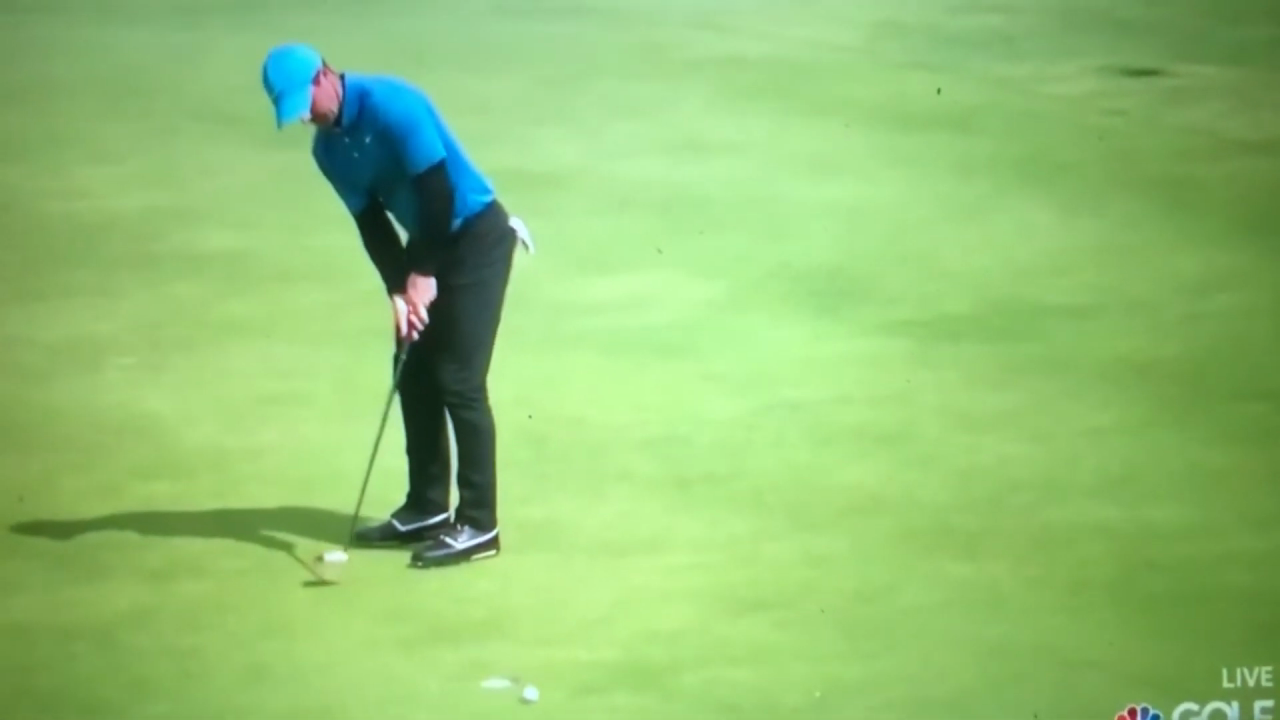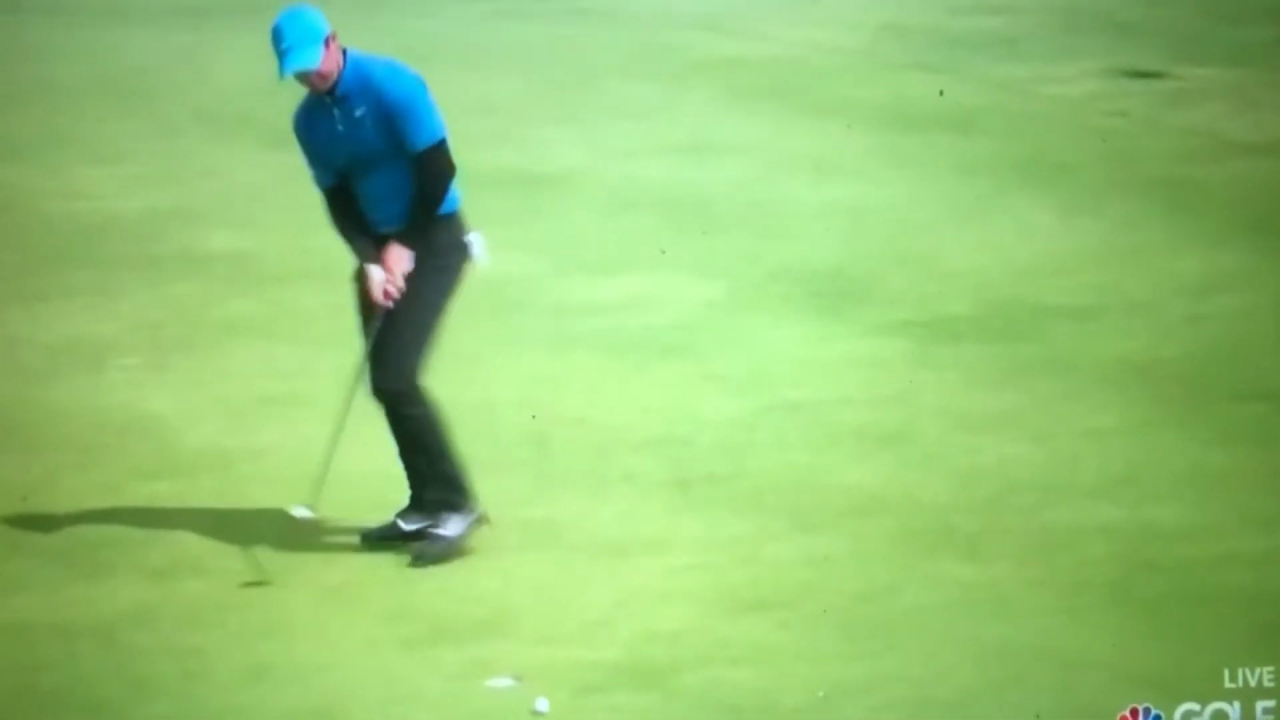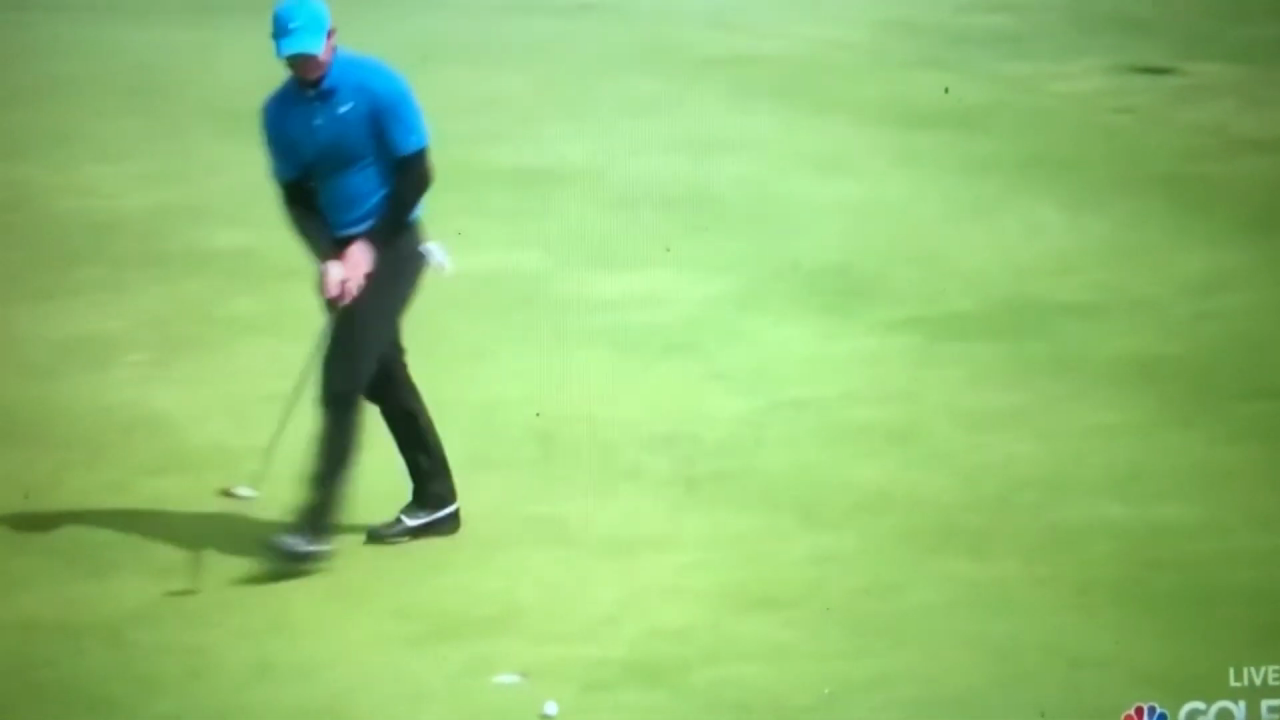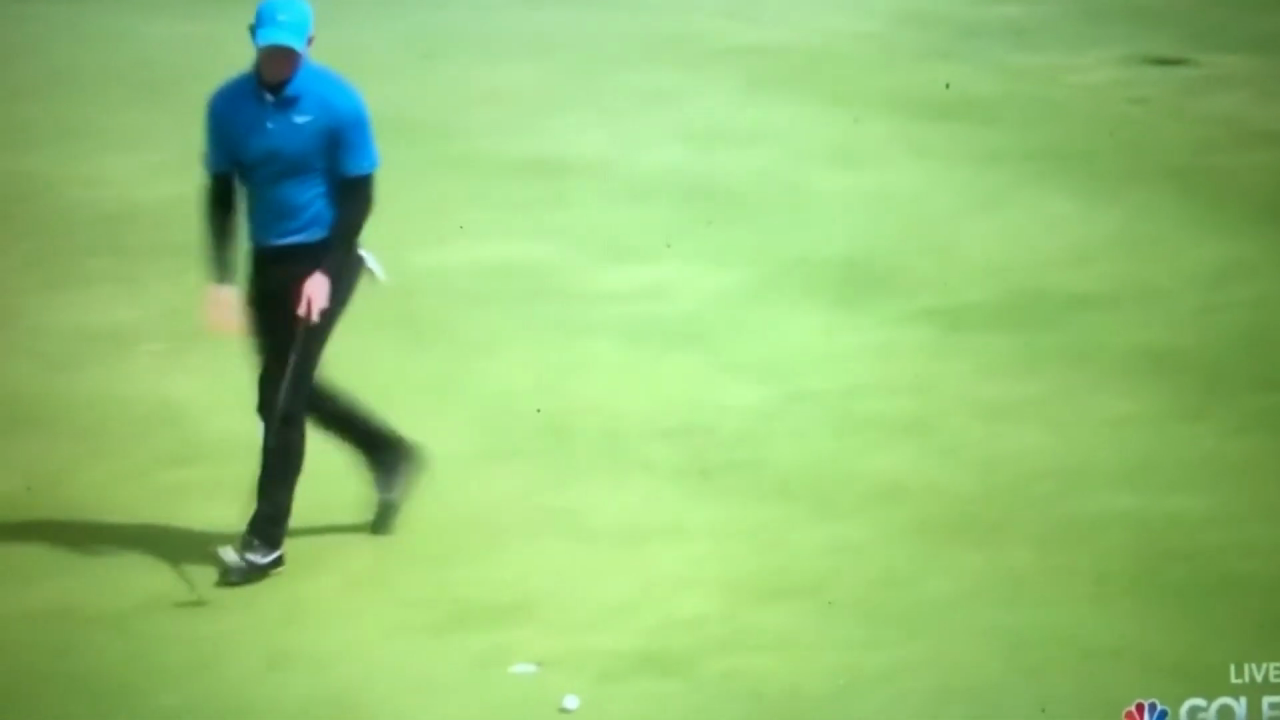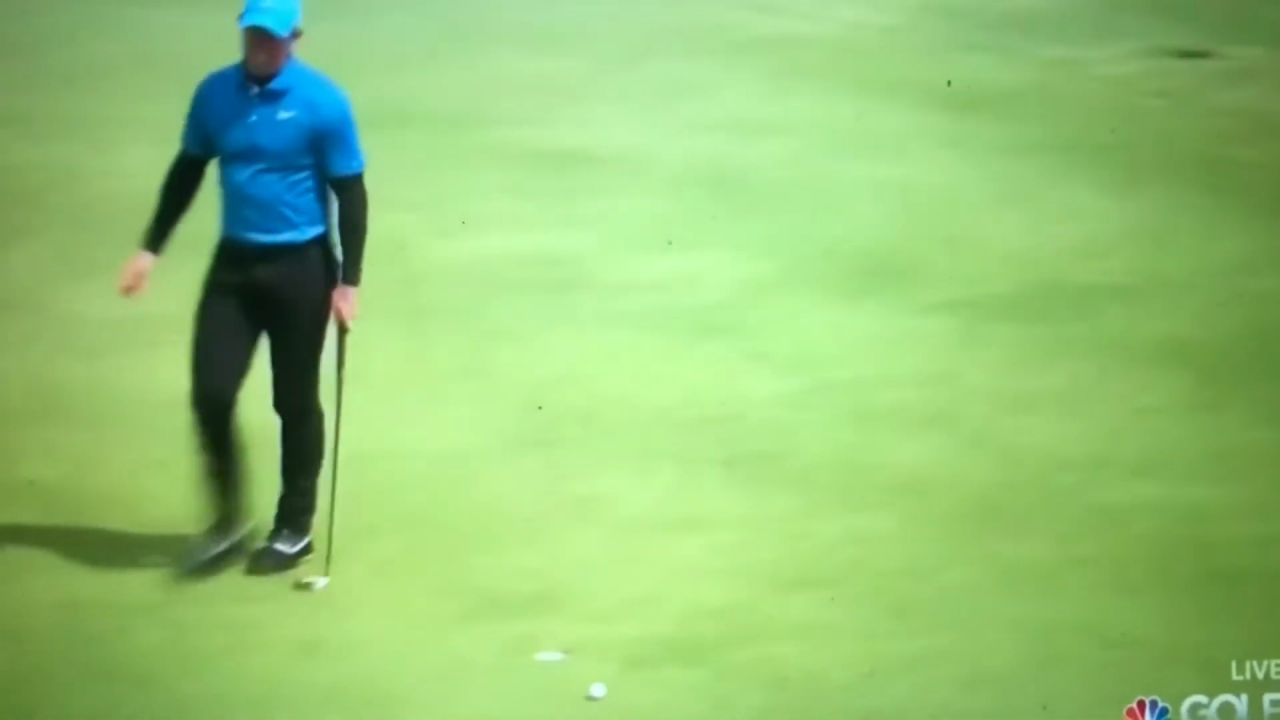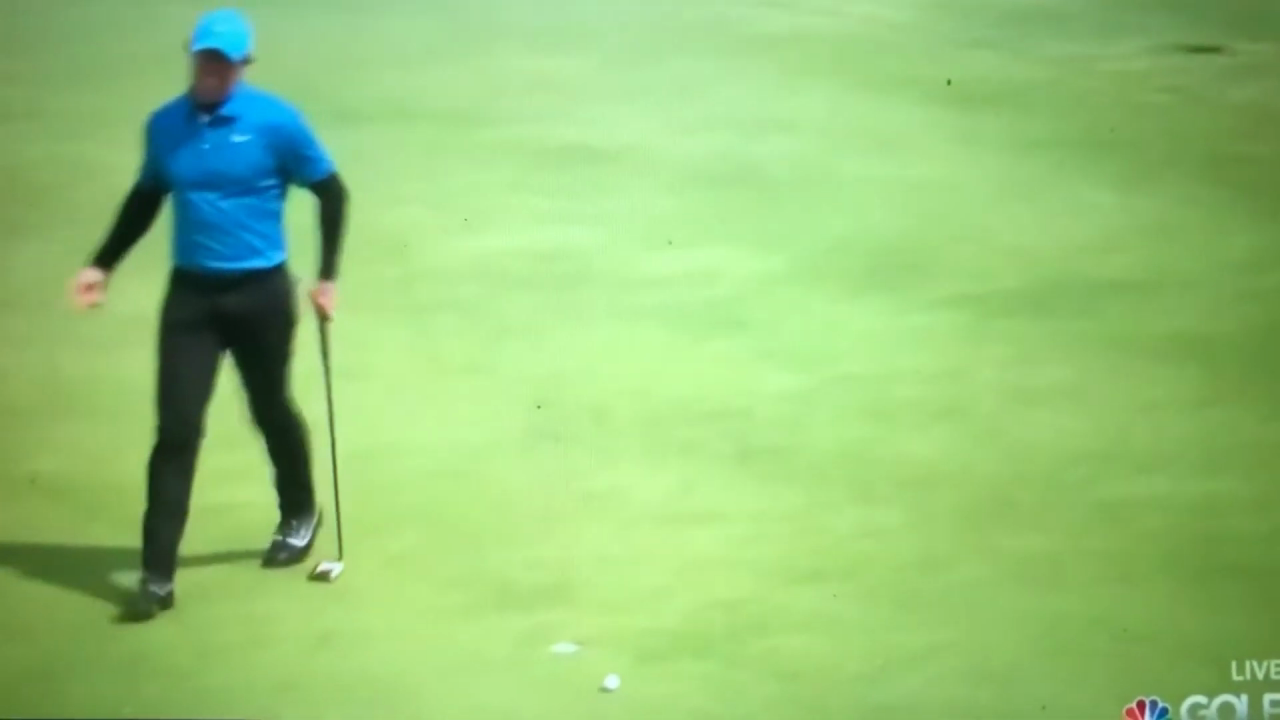
dt=0.3s
person 1, frame 1
left shoulder: (391, 105)
right shoulder: (328, 148)
left elbow: (439, 190)
right elbow: (371, 222)
left wrist: (423, 275)
right wrist: (397, 291)
left hip: (476, 236)
right hip: (426, 249)
left knee: (458, 381)
right knee: (415, 378)
left ankle: (479, 524)
right ankle: (427, 507)
person 1, frame 2
left shoulder: (391, 84)
right shoulder: (309, 120)
left elbow: (439, 169)
right elbow: (339, 200)
left wrist: (405, 246)
right wrist: (370, 260)
left hip: (433, 239)
right hip: (384, 246)
left knee: (395, 376)
right knee: (387, 379)
left ankle: (458, 505)
right ankle: (429, 505)
person 1, frame 3
left shoulder: (379, 86)
right shoulder: (280, 110)
left elbow: (416, 175)
right elbow: (296, 196)
left wrist: (369, 246)
right wrist: (327, 259)
left hip: (390, 248)
right hip: (342, 254)
left knee: (340, 379)
right knee: (383, 377)
left ankle: (315, 525)
right ankle: (435, 502)
person 1, frame 4
left shoulder: (338, 102)
right shoulder: (227, 104)
left elbow: (358, 197)
right elbow: (221, 196)
left wrist: (323, 273)
right wrist: (222, 279)
left hip: (322, 260)
right hip: (269, 262)
left knee: (281, 400)
right knee: (294, 391)
left ankle: (265, 539)
right ankle: (392, 454)
person 1, frame 5
left shoulder: (323, 103)
right shoulder: (213, 94)
left elbow: (351, 195)
right elbow: (186, 170)
left wrist: (347, 281)
right wrist: (151, 248)
left hip: (301, 265)
right hip: (234, 264)
left knee: (295, 401)
right knee: (210, 395)
left ankle: (295, 526)
right ankle: (228, 520)
person 1, frame 6
left shoulder: (276, 123)
right shoulder: (164, 125)
left elbow: (331, 192)
right elbow: (146, 197)
left wrist: (326, 276)
right wrist: (103, 264)
left hip: (260, 291)
right hip: (190, 293)
left knee: (272, 413)
right knee: (175, 431)
left ankle: (300, 516)
right ankle: (156, 575)
